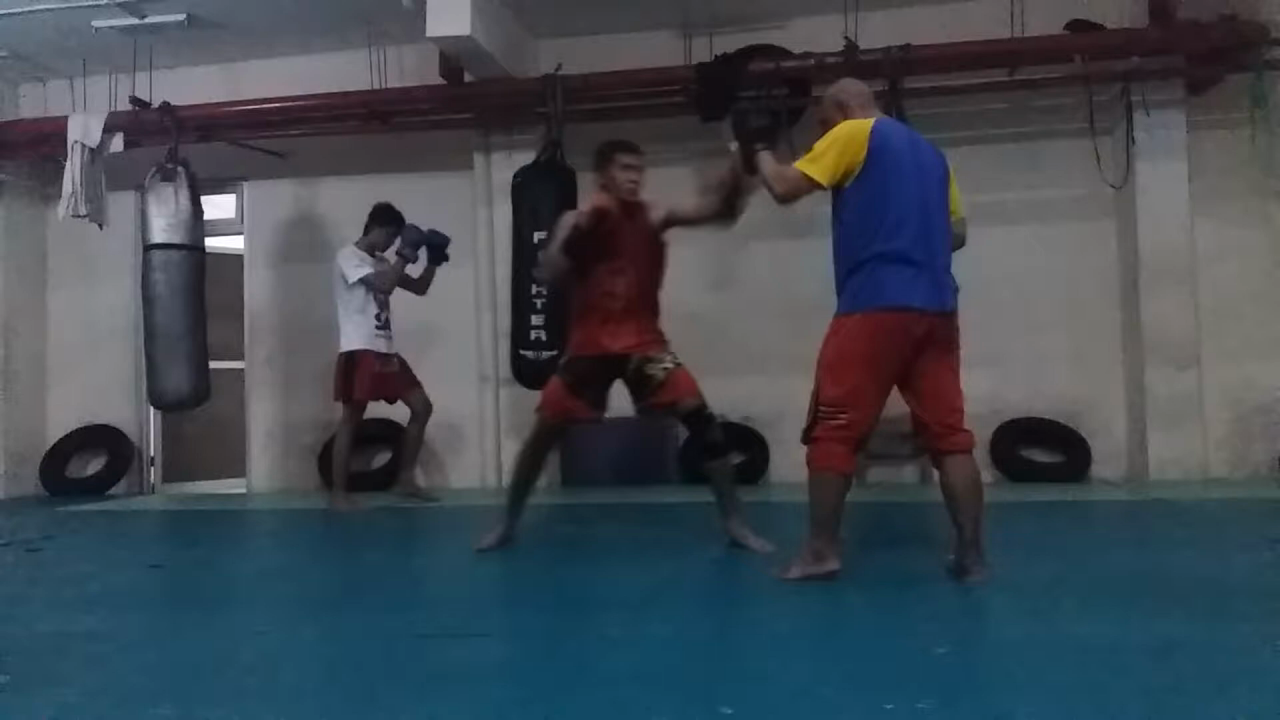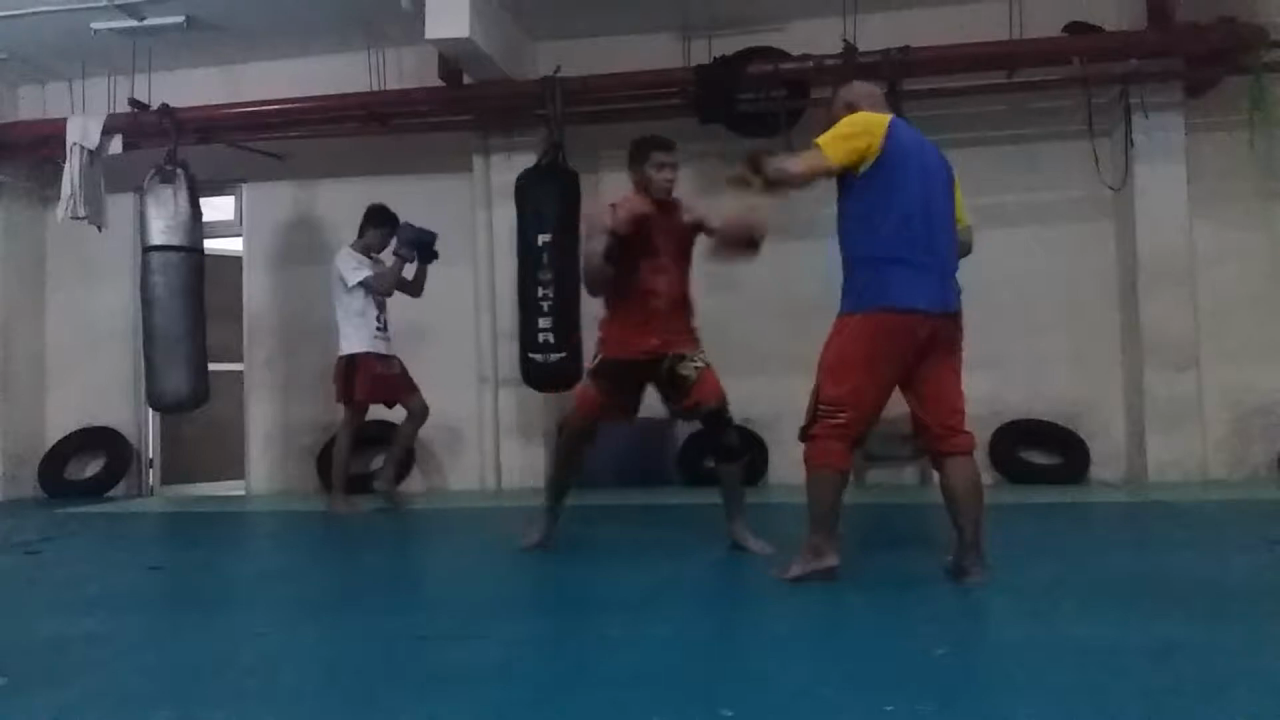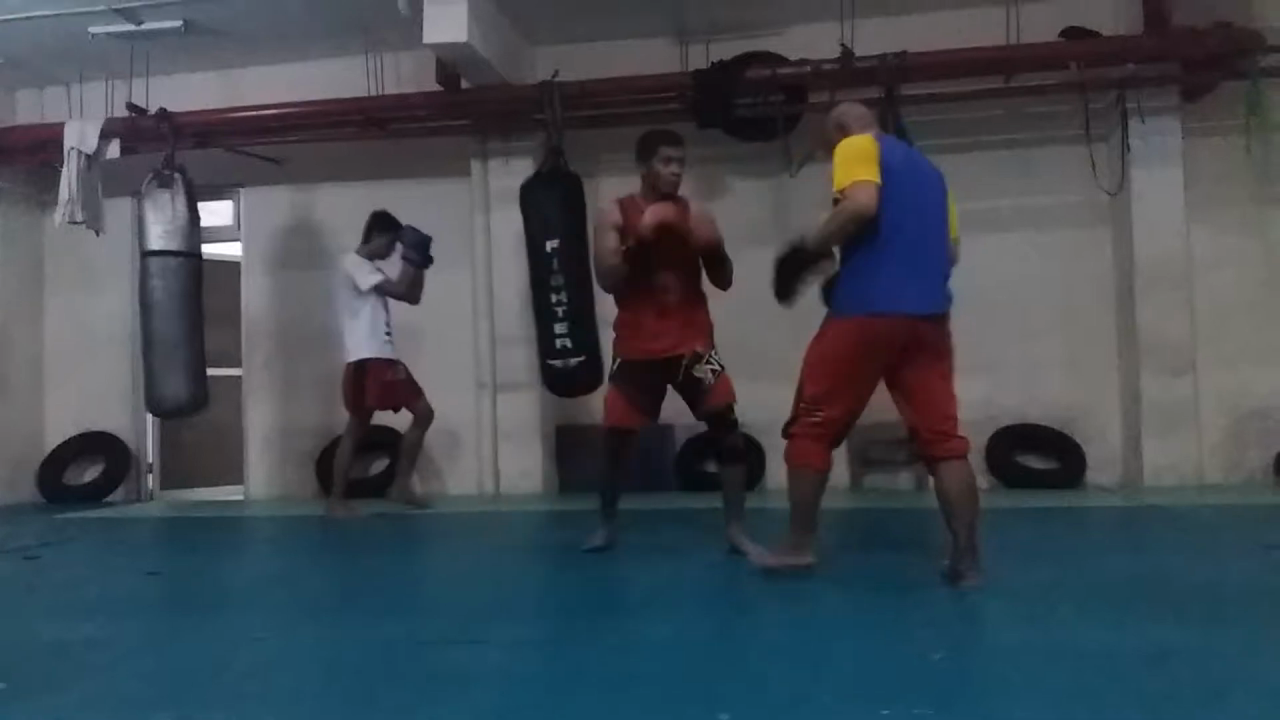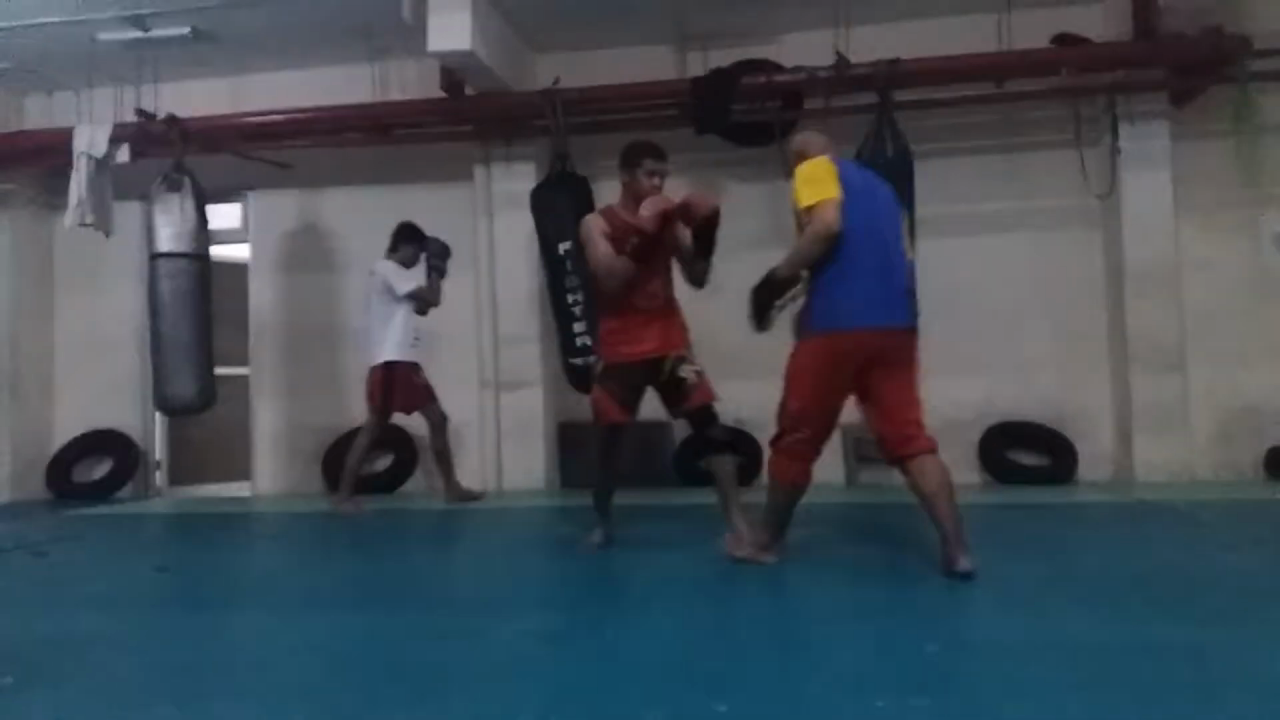
dt=0.2s
person 1, frame 1
left shoulder: (856, 134)
right shoulder: (928, 151)
left elbow: (786, 188)
right elbow: (957, 231)
left wrist: (760, 150)
left hip: (875, 306)
right hip: (937, 307)
left knee: (834, 429)
right knee: (948, 433)
left ankle: (821, 550)
right ankle: (971, 554)
person 1, frame 2
left shoulder: (868, 128)
right shoulder: (935, 156)
left elbow: (797, 170)
right elbow: (963, 239)
left wrist: (760, 166)
left hip: (878, 306)
right hip: (941, 309)
left knee: (832, 428)
right knee: (949, 433)
left ankle: (821, 547)
right ankle: (970, 555)
person 1, frame 3
left shoulder: (858, 146)
right shoulder: (927, 168)
left elbow: (860, 207)
right elbow: (951, 250)
left wrist: (807, 250)
left hip: (864, 312)
right hip: (928, 315)
left knee: (812, 426)
right knee: (943, 439)
left ankle: (799, 543)
right ankle: (966, 559)
person 1, frame 4
left shoulder: (813, 169)
right shoulder: (880, 189)
left elbow: (826, 224)
left wrist: (779, 277)
left hip: (834, 327)
right hip: (895, 327)
left knee: (795, 441)
right knee: (909, 440)
left ankle: (769, 542)
right ankle: (956, 550)
person 2, frame 1
left shoulder: (654, 218)
right shoulder: (574, 221)
left elbow: (718, 212)
right elbow: (549, 275)
left wrist: (734, 177)
right wrist: (579, 233)
left hip: (643, 342)
right hip: (590, 344)
left knee: (702, 421)
right knee: (545, 430)
left ankle: (735, 523)
right ankle: (508, 522)
person 2, frame 2
left shoulder: (685, 215)
right shoulder: (610, 218)
left elbow: (723, 228)
right elbow: (592, 283)
right wrist: (618, 239)
left hip: (675, 343)
right hip: (621, 345)
left knee: (721, 424)
right knee: (575, 430)
left ankle: (738, 526)
right ankle: (548, 520)
person 2, frame 3
left shoulder: (692, 213)
right shoulder: (615, 214)
left elbow: (724, 280)
right elbow: (607, 280)
left wrist: (713, 249)
right wrist: (640, 242)
left hip: (690, 339)
right hip: (637, 345)
left knee: (726, 425)
right knee: (618, 437)
left ankle: (735, 527)
right ankle: (607, 523)
person 2, frame 4
left shoulder: (670, 219)
right shoulder: (597, 225)
left elbow: (698, 278)
right elbow: (610, 281)
left wrist: (706, 235)
right wrist: (639, 239)
left hip: (669, 342)
right hip: (620, 347)
left knee: (708, 423)
right knee: (610, 436)
left ankle: (736, 526)
right ankle: (603, 522)
person 3, frame 1
left shoulder: (381, 262)
right shoulder: (348, 256)
left elbow: (419, 288)
right elbow: (384, 286)
left wrist: (433, 260)
right wrist: (406, 253)
left hip: (386, 352)
right hip: (359, 351)
left knee: (422, 407)
right knee: (351, 420)
left ankle: (406, 479)
right ankle: (339, 492)
person 3, frame 2
left shoulder: (375, 264)
right shoulder: (346, 259)
left elbow: (415, 290)
right elbow: (384, 288)
left wrist: (422, 259)
right wrist: (403, 254)
left hip: (384, 354)
right hip: (358, 355)
left knee: (418, 409)
right knee: (352, 423)
left ankle: (385, 476)
right ankle: (338, 494)
person 3, frame 3
left shoulder: (371, 268)
right shoulder: (354, 264)
left elbow: (412, 296)
right elbow: (398, 289)
left wrist: (419, 264)
right wrist: (410, 256)
left hip: (387, 358)
right hip: (366, 360)
left knee: (423, 413)
right knee: (356, 430)
left ankle: (402, 483)
right ankle: (337, 499)
person 3, frame 4
left shoulder: (388, 274)
right shoulder: (388, 272)
left elbow: (420, 308)
right elbow: (432, 302)
left wrist: (434, 275)
right wrist: (435, 268)
left hip: (406, 361)
right hip: (392, 363)
left knee: (437, 420)
right knee: (372, 429)
left ankle: (452, 487)
right ankle: (344, 494)
